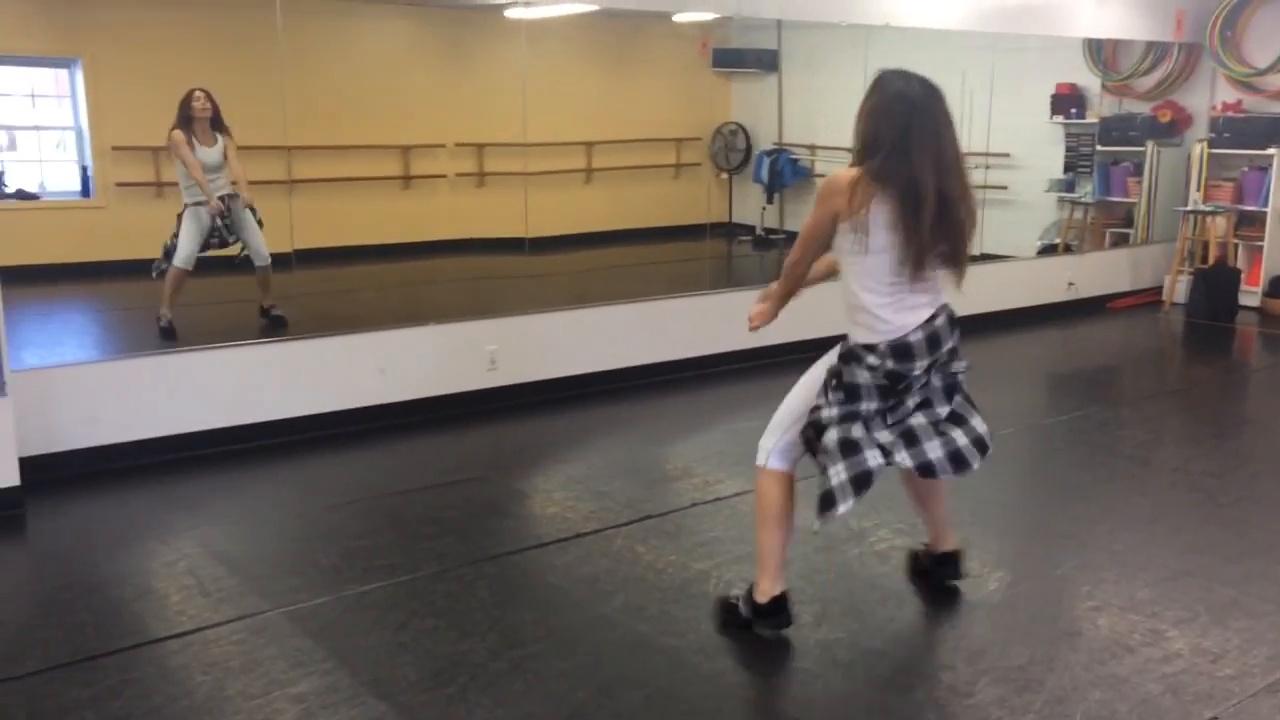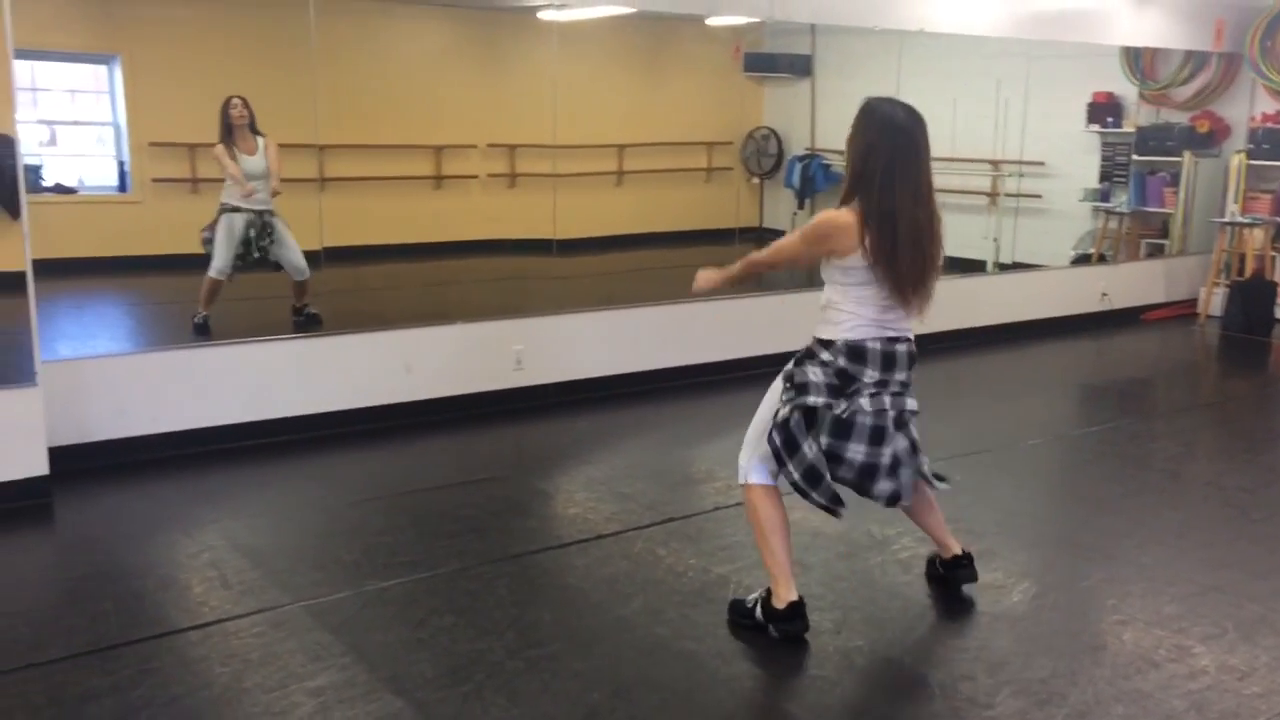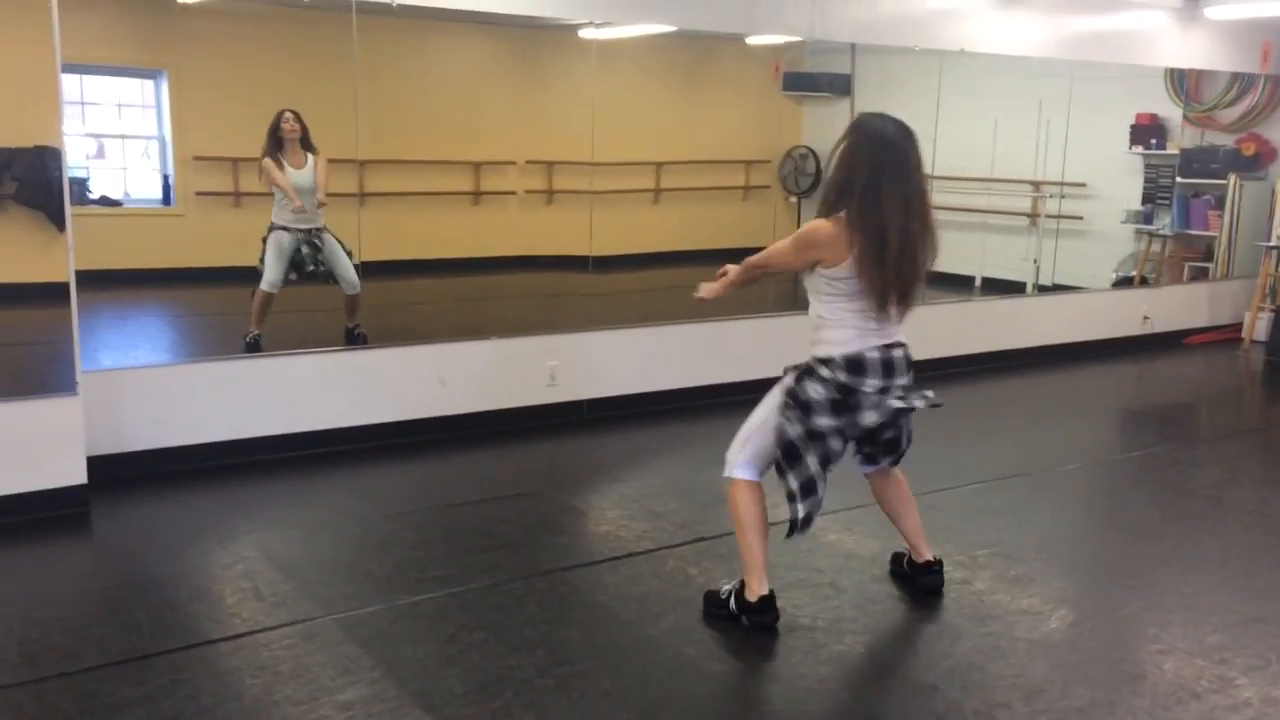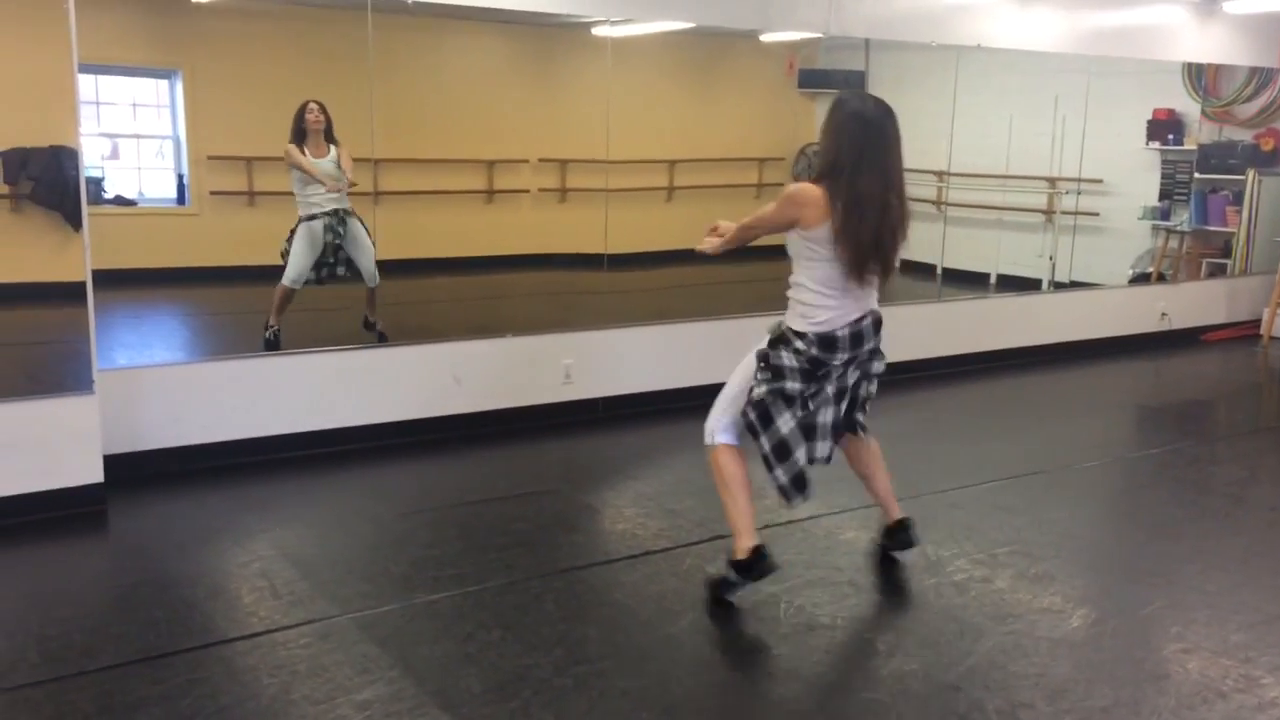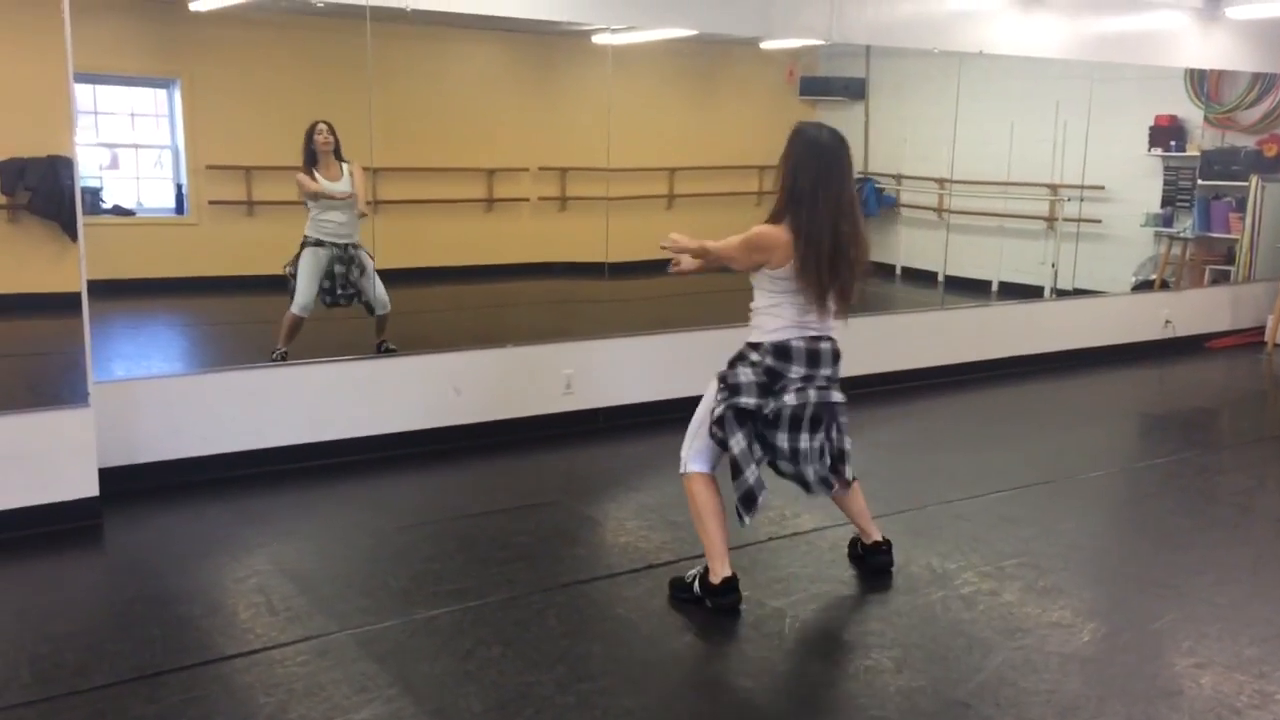
dt=0.3s
person 1, frame 1
left shoulder: (846, 187)
right shoulder: (941, 191)
left elbow: (801, 258)
left wrist: (773, 302)
right wrist: (810, 275)
left hip: (873, 357)
right hip: (932, 340)
left knee: (775, 453)
right knee: (914, 442)
left ankle: (766, 597)
right ankle: (942, 553)
person 1, frame 2
left shoulder: (837, 224)
right shoulder: (919, 219)
left elbow: (773, 258)
left wrist: (721, 276)
right wrist: (756, 265)
left hip: (832, 364)
right hip: (894, 361)
left knee: (758, 467)
right knee: (894, 460)
left ankle: (783, 602)
right ankle: (953, 556)
person 1, frame 3
left shoulder: (824, 235)
right shoulder: (909, 231)
left elbow: (764, 263)
left wrist: (728, 283)
right wrist: (745, 272)
left hip: (830, 377)
right hip: (889, 371)
left knee: (743, 465)
right knee: (879, 462)
left ankle: (755, 596)
right ankle: (923, 562)
person 1, frame 4
left shoulder: (806, 198)
right shoulder: (886, 206)
left elbow: (753, 225)
left wrist: (720, 242)
right wrist: (736, 228)
left hip: (805, 346)
right hip: (860, 338)
left knee: (723, 431)
right knee: (847, 424)
left ankle: (748, 552)
right ankle: (896, 522)
person 1, frame 5
left shoulder: (771, 239)
right shoulder: (842, 235)
left elbow: (720, 253)
left wrist: (686, 246)
right wrist: (699, 256)
left hip: (766, 363)
right hip: (820, 360)
left knee: (696, 460)
right knee: (824, 458)
left ankle: (719, 579)
right ankle: (874, 544)
person 2, frame 1
left shoulder: (224, 138)
right shoulder: (179, 136)
left elbow: (235, 165)
right elbow: (194, 167)
left wrist: (244, 190)
right wrist: (210, 198)
left hip: (230, 201)
right hip: (198, 205)
left knee: (261, 253)
right knee: (184, 256)
left ankle: (268, 307)
right ankle: (165, 315)
person 2, frame 2
left shoulder: (266, 143)
right shoulder: (222, 148)
left elbow: (274, 166)
right elbow: (231, 169)
left wrist: (275, 182)
right wrist: (244, 186)
left hip: (264, 213)
right hip: (233, 213)
left knee: (299, 267)
right knee: (220, 267)
left ankle: (301, 306)
right ankle: (201, 314)
person 2, frame 3
left shoulder: (317, 159)
right shoulder: (270, 162)
left elbow: (321, 178)
right elbow: (281, 181)
left wrist: (321, 194)
right wrist: (294, 199)
left hip: (316, 230)
right hip: (283, 230)
left knee: (352, 281)
right knee: (271, 280)
left ankle: (352, 327)
right ankle: (254, 333)
person 2, frame 4
left shoulder: (338, 150)
right shoulder: (293, 150)
left elbow: (346, 165)
right elbow: (308, 167)
left wrist: (349, 177)
right wrist: (325, 180)
left hip: (344, 217)
right hip: (312, 220)
left knee: (370, 272)
right knee: (294, 276)
left ankle: (372, 320)
right ankle: (272, 324)
person 2, frame 5
left shoulder: (352, 169)
right shoulder: (305, 177)
left elbow: (360, 188)
right elbow: (317, 190)
left wrist: (362, 204)
right wrist: (337, 195)
left hip: (350, 246)
right hip: (317, 245)
left knee: (382, 301)
right knee: (303, 303)
left ankle: (381, 342)
right ankle: (280, 349)
